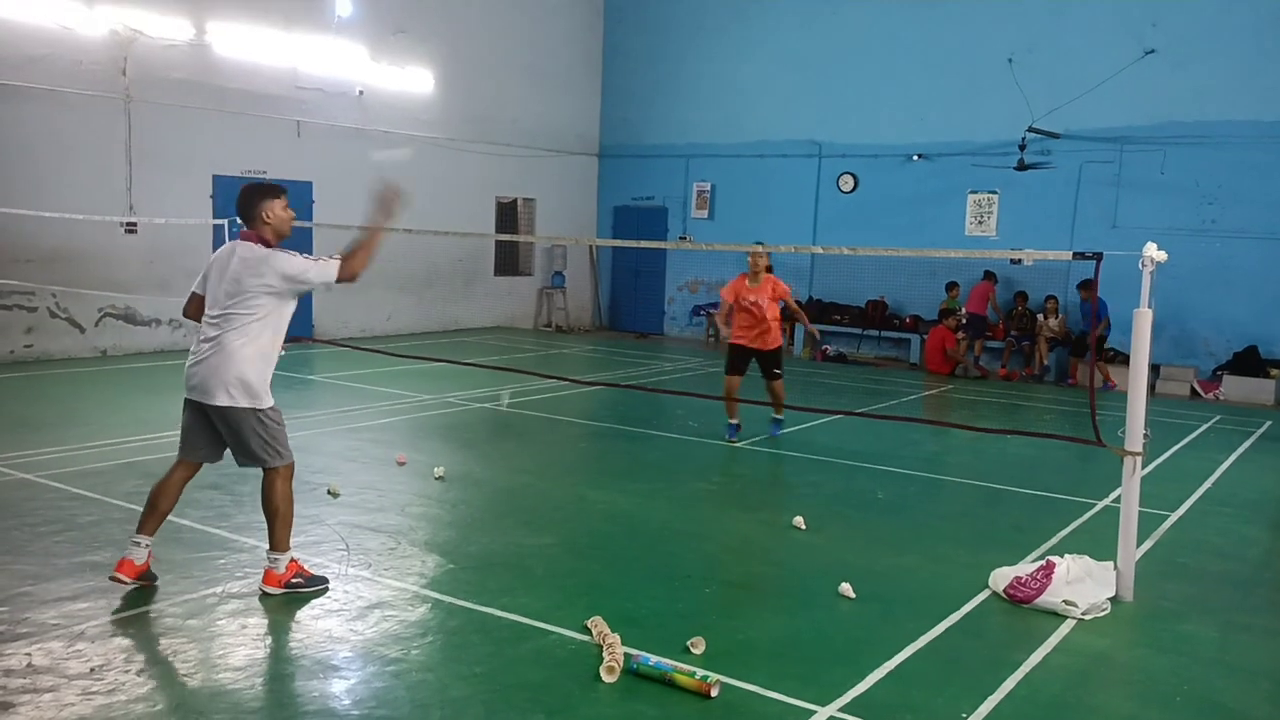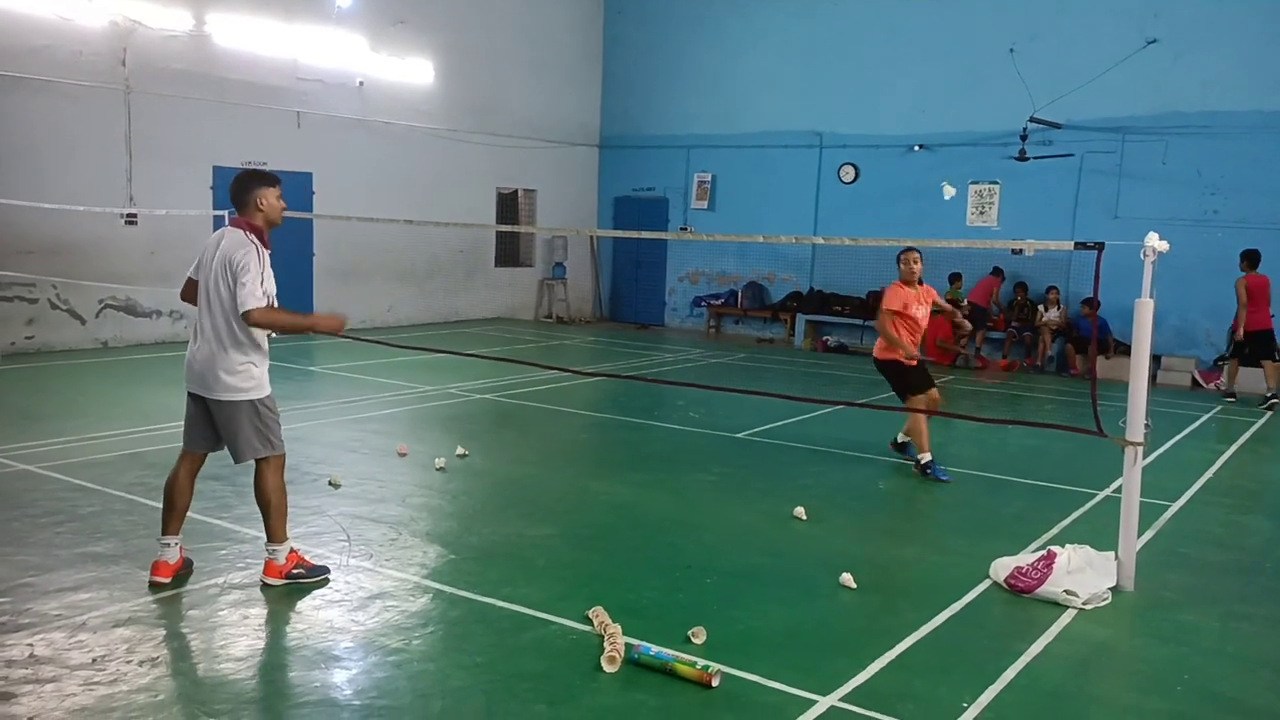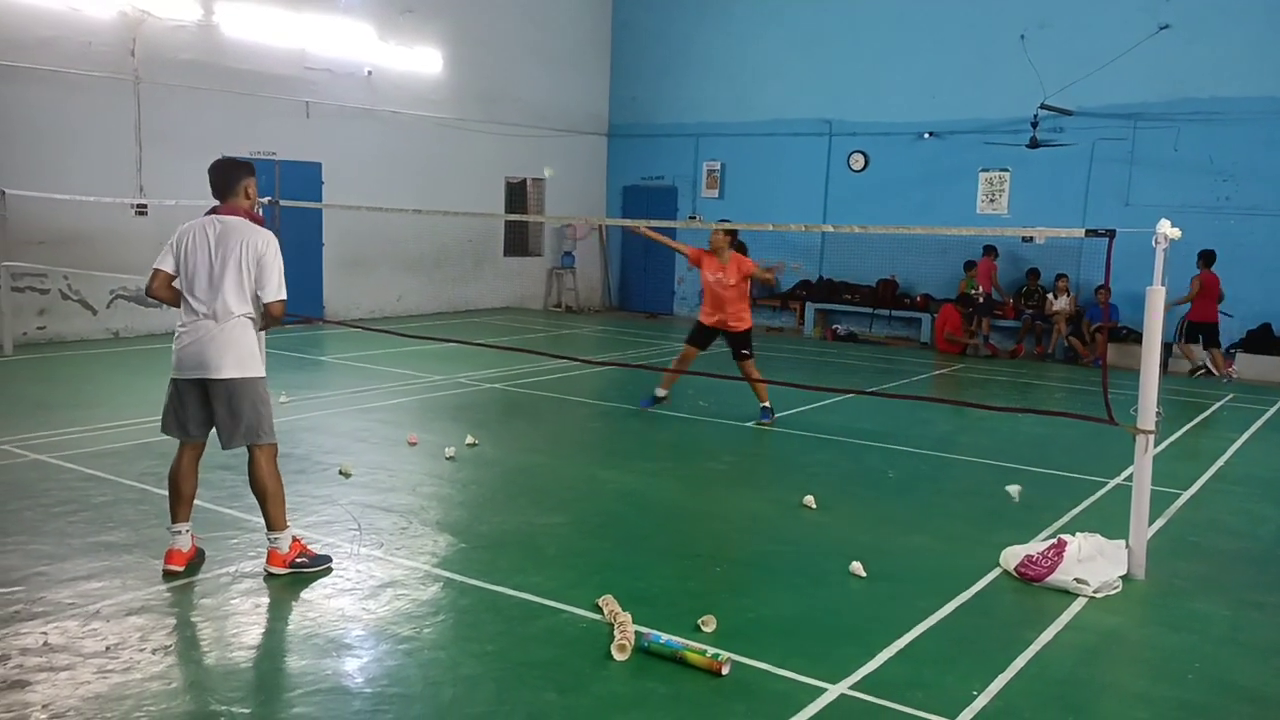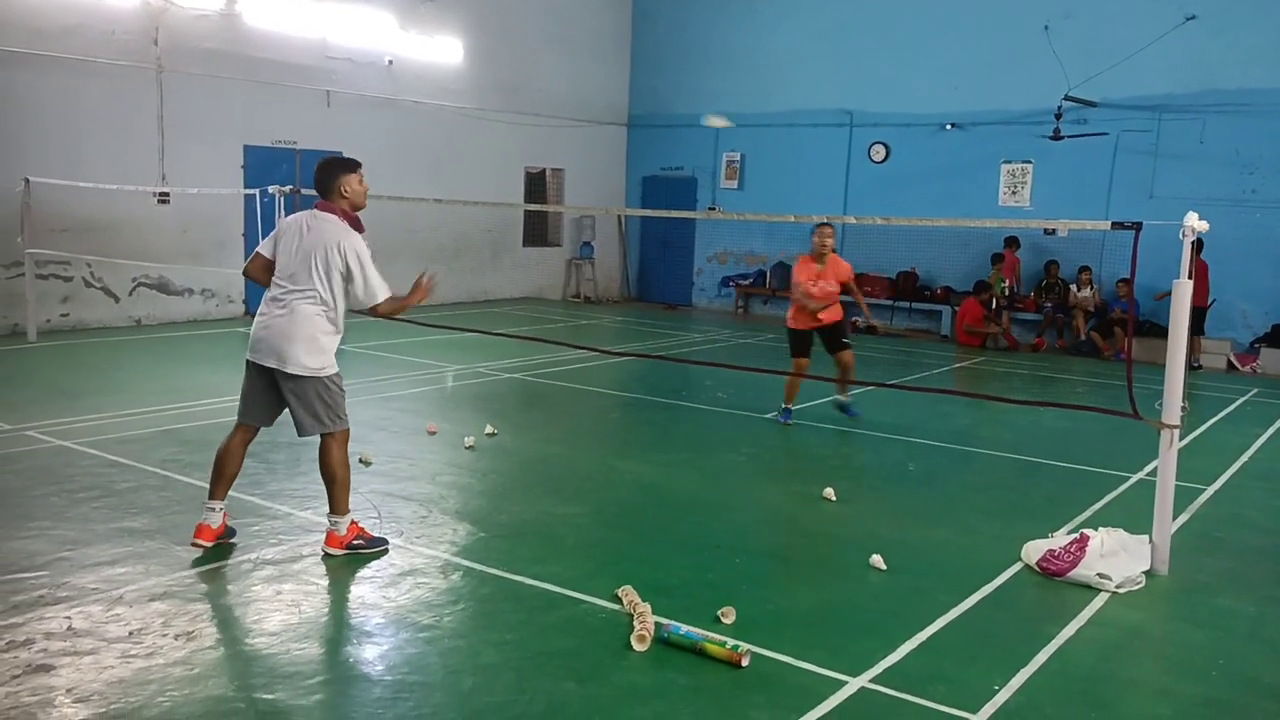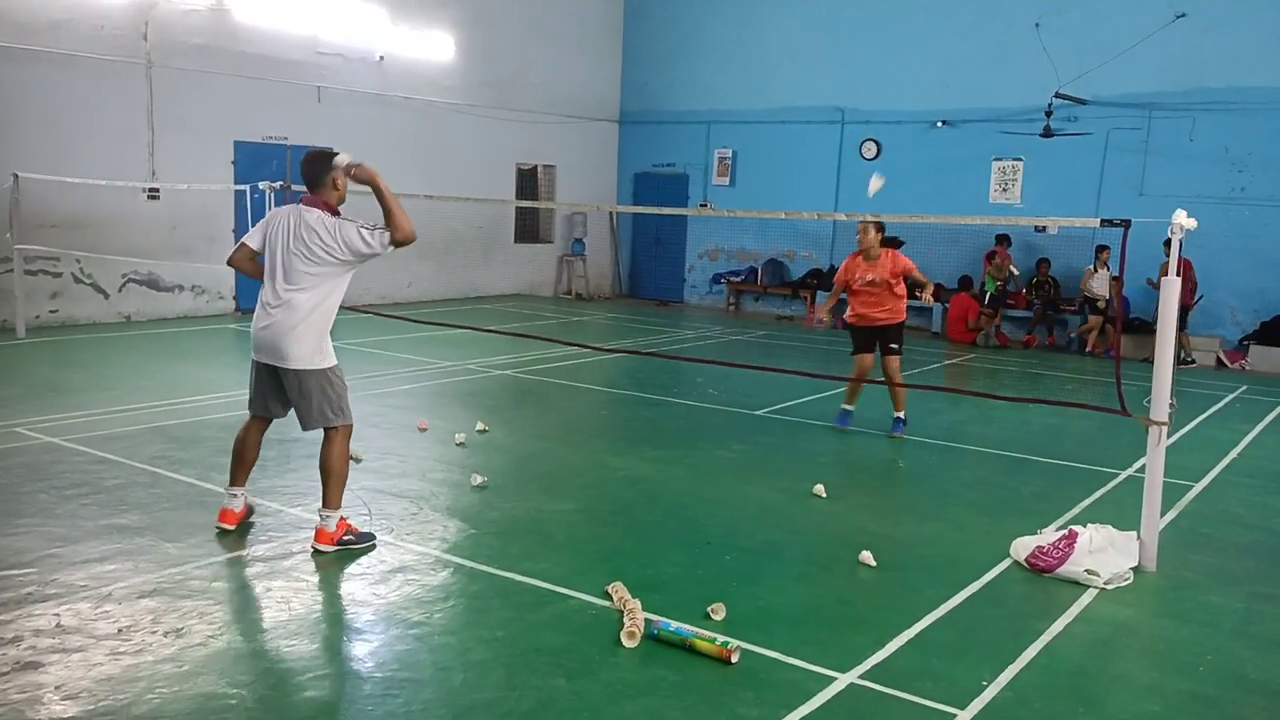
dt=1s
person 1, frame 1
left shoulder: (222, 255)
right shoulder: (280, 264)
left elbow: (192, 310)
right elbow: (350, 269)
right wrist: (381, 217)
left hip: (200, 380)
right hip: (240, 388)
left knee: (185, 465)
right knee: (279, 469)
left ankle: (134, 557)
right ankle: (279, 569)
person 1, frame 2
left shoulder: (219, 240)
right shoulder: (248, 250)
left elbow: (189, 292)
right elbow: (256, 315)
right wrist: (313, 322)
left hip: (202, 371)
right hip: (238, 377)
left knee: (190, 458)
right knee: (271, 460)
left ankle: (167, 556)
right ankle: (279, 560)
person 1, frame 3
left shoulder: (187, 233)
right shoulder: (261, 239)
left elbow: (156, 288)
right elbow: (275, 310)
right wrist: (259, 320)
left hip: (190, 356)
right hip: (235, 359)
left knee: (189, 447)
right knee: (262, 449)
left ankle: (180, 545)
right ankle: (282, 548)
person 1, frame 4
left shoulder: (292, 223)
right shoulder: (349, 241)
left elbow: (254, 270)
right elbow: (381, 307)
right wrist: (415, 296)
left hip: (263, 342)
right hip: (306, 352)
left knee: (245, 429)
right knee: (334, 435)
left ankle: (211, 521)
right ankle: (341, 531)
person 1, frame 5
left shoulder: (278, 217)
right shoulder: (340, 232)
left elbow: (238, 259)
right elbow: (404, 234)
right wrist: (377, 184)
left hip: (266, 338)
right hip: (304, 348)
left knee: (258, 418)
right knee: (338, 429)
left ankle: (233, 506)
right ankle: (330, 527)
person 2, frame 1
left shoulder: (776, 285)
right shoulder: (735, 284)
left elbow: (794, 309)
right elbow: (721, 312)
left wrist: (808, 326)
right wrist: (722, 327)
left hip: (769, 342)
right hip: (740, 340)
left knee: (774, 386)
right knee: (731, 384)
left ankle: (778, 416)
right ankle: (733, 423)
person 2, frame 2
left shoulder: (926, 291)
right shoulder: (895, 291)
left elbow: (948, 308)
right elbow: (881, 325)
left wrist: (960, 318)
right wrist: (904, 346)
left hip: (912, 356)
right hip: (892, 357)
left knee: (934, 400)
right knee: (919, 403)
left ankle: (902, 440)
right ankle: (925, 462)
person 2, frame 3
left shoulder: (741, 264)
right shoulder: (703, 257)
left elbow: (769, 280)
right elbow: (674, 244)
left wrist: (769, 276)
right wrist: (646, 231)
left hip: (737, 323)
right hip: (708, 319)
left knee: (747, 369)
right knee: (685, 356)
left ankle: (766, 407)
right ankle: (660, 393)
person 2, frame 4
left shoulder: (841, 266)
right shoulder: (802, 264)
left elbow: (852, 289)
right elbow: (797, 295)
left wrist: (866, 312)
right wrist: (813, 305)
left hip: (832, 318)
right hip: (801, 320)
left knee: (847, 361)
right knee: (799, 368)
left ankle: (842, 398)
right ankle: (787, 407)
person 2, frame 5
left shoulder: (896, 259)
right shoulder: (851, 262)
left elbow: (925, 282)
right elbow: (836, 291)
left wrist: (927, 292)
right wrist: (825, 311)
left hip: (892, 320)
right hip: (861, 320)
left knee: (892, 369)
right knee: (863, 366)
left ankle: (899, 417)
right ankle: (848, 407)
